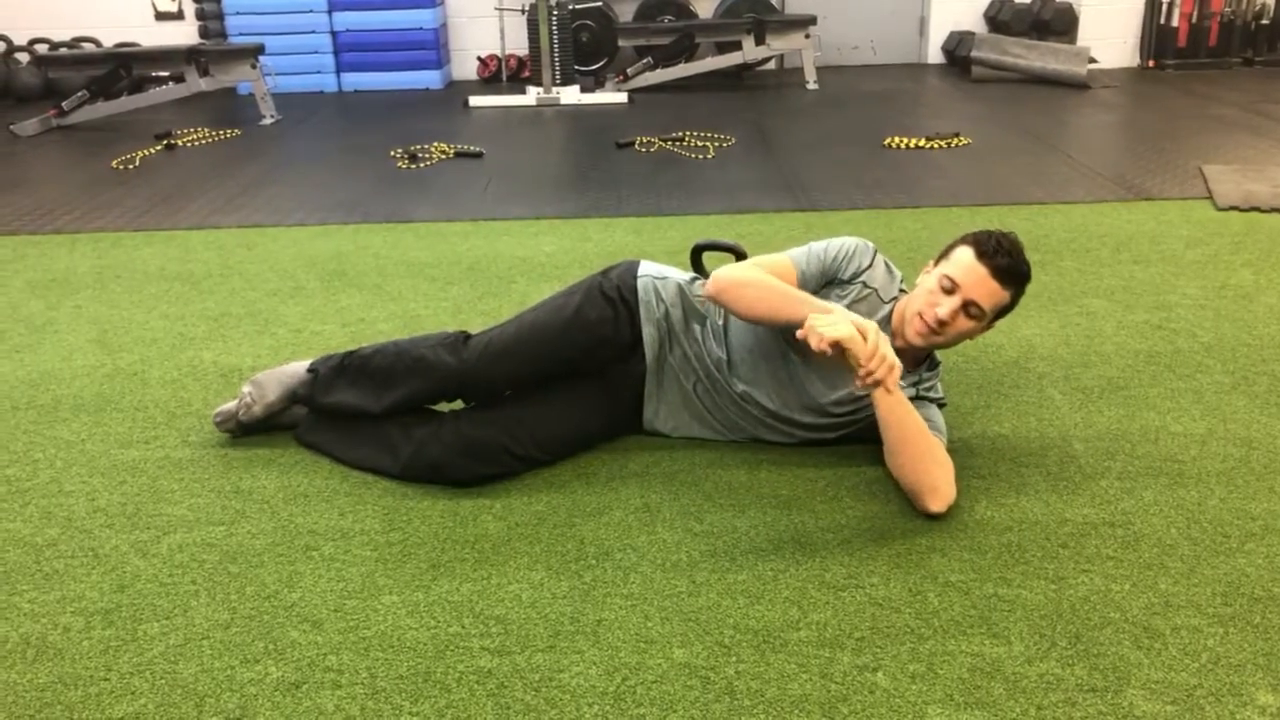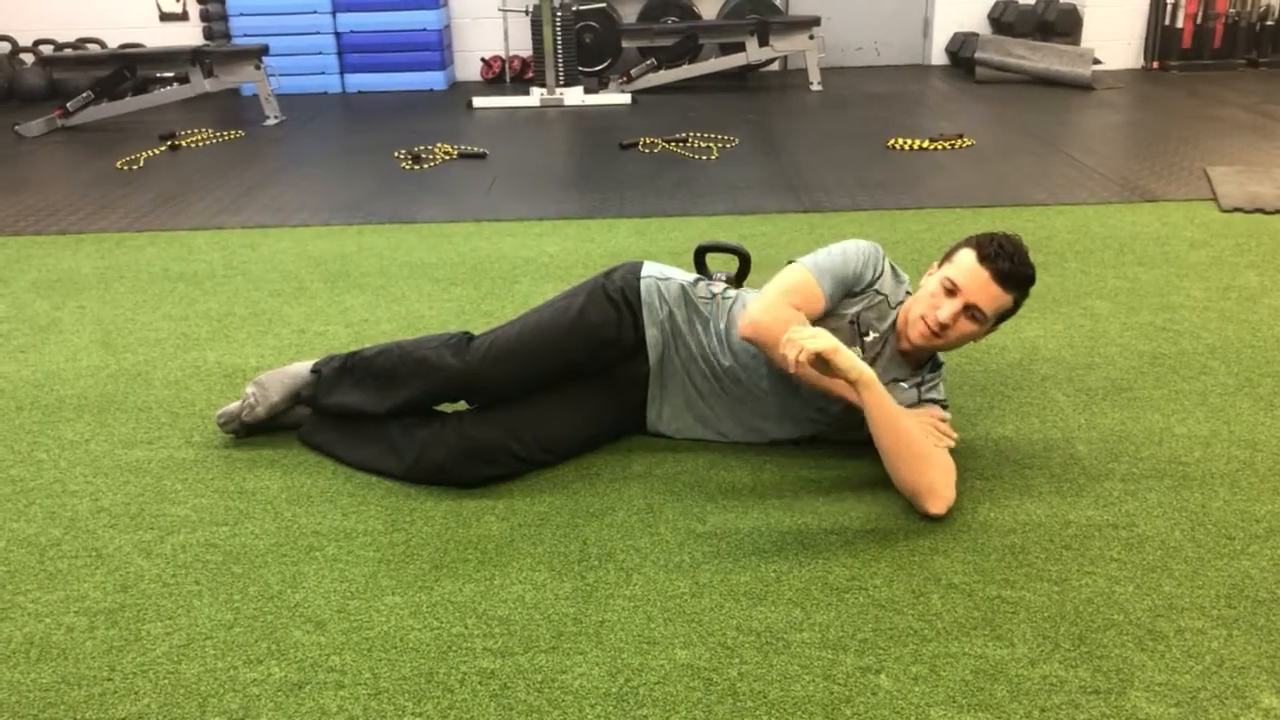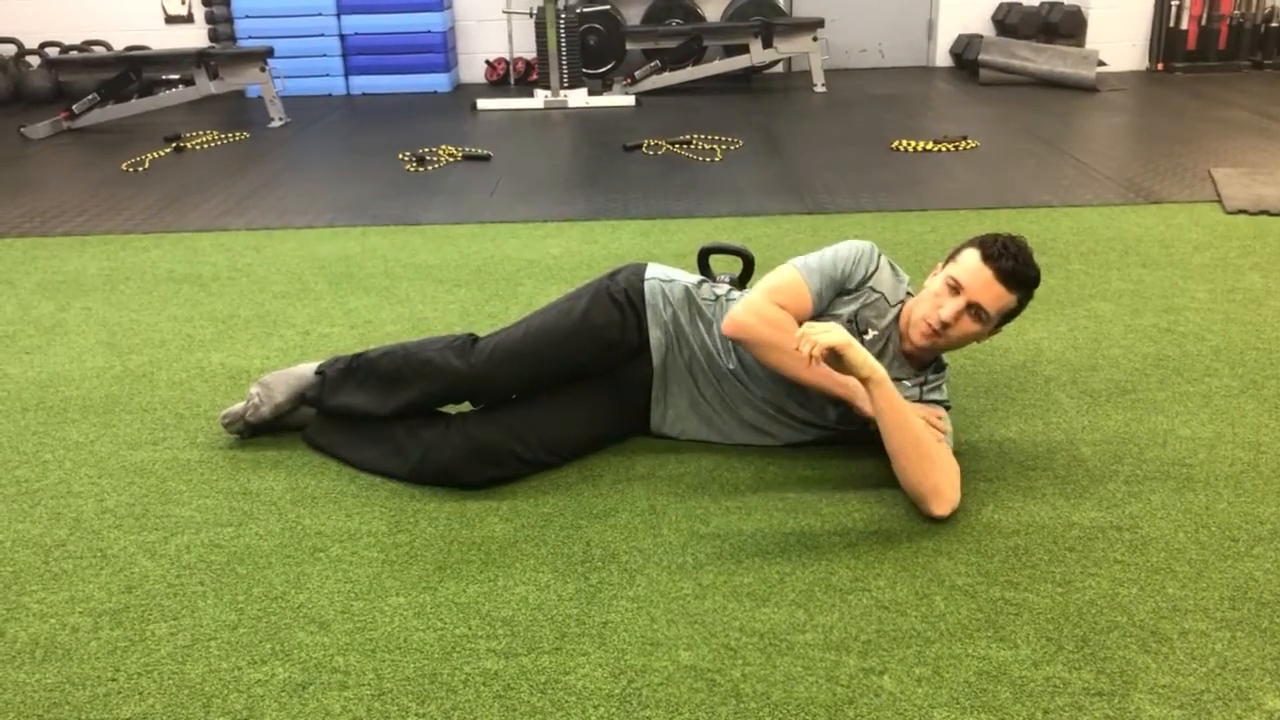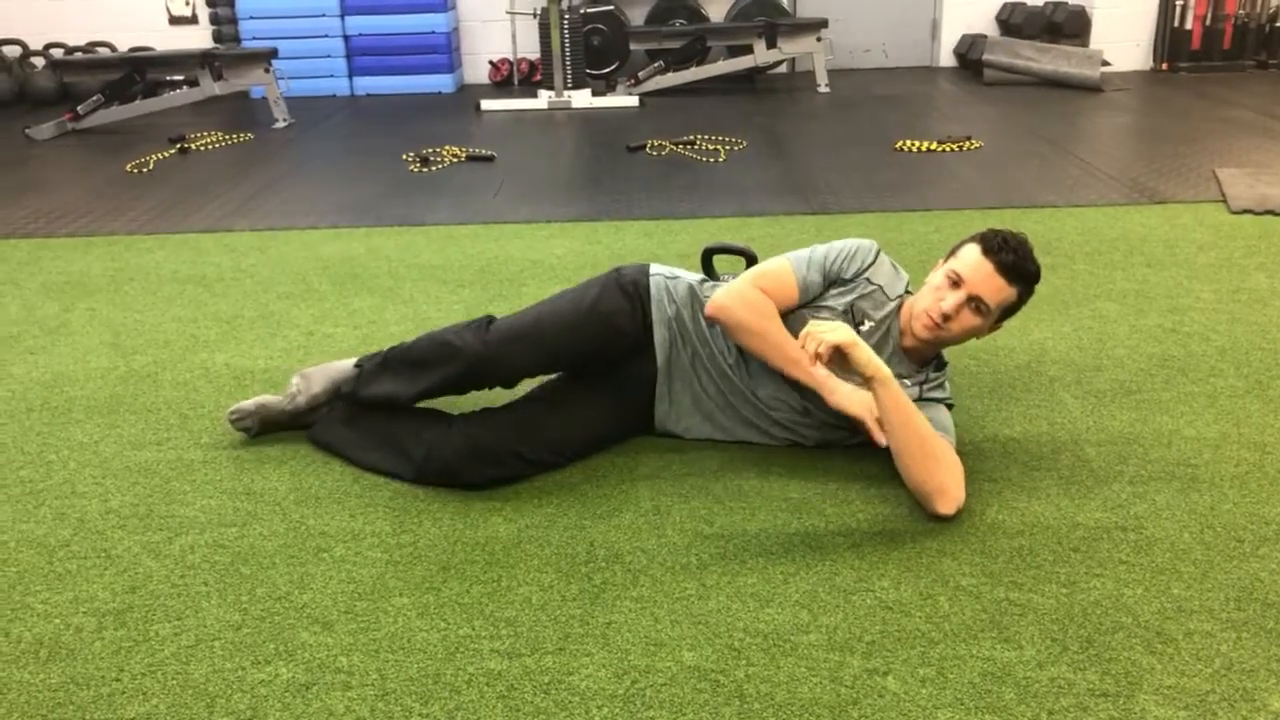
dt=0.4s
person 1, frame 1
left shoulder: (916, 395)
right shoulder: (862, 264)
left elbow: (935, 494)
right elbow: (725, 281)
left wrist: (876, 376)
right wrist: (828, 314)
left hip: (640, 404)
right hip: (646, 313)
left knee: (462, 453)
right knee: (472, 364)
left ankle: (303, 420)
right ankle: (313, 380)
person 1, frame 2
left shoulder: (922, 399)
right shoulder: (869, 267)
left elbow: (933, 496)
right elbow: (760, 320)
left wrist: (857, 375)
right wrist: (880, 403)
left hip: (643, 403)
right hip: (648, 313)
left knee: (464, 454)
right knee: (474, 367)
left ankle: (306, 421)
right ankle: (317, 380)
person 1, frame 3
left shoulder: (922, 396)
right shoulder: (867, 268)
left elbow: (939, 499)
right elbow: (745, 318)
left wrist: (868, 370)
right wrist: (858, 396)
left hip: (647, 406)
right hip: (650, 315)
left knee: (469, 456)
right knee: (479, 368)
left ankle: (311, 421)
right ankle: (321, 383)
person 1, frame 4
left shoulder: (924, 399)
right shoulder: (864, 265)
left elbow: (944, 497)
right elbow: (730, 299)
left wrist: (868, 369)
right wrist: (829, 385)
left hip: (651, 404)
right hip: (654, 314)
left knee: (472, 454)
right knee: (498, 351)
left ankle: (319, 416)
right ankle: (358, 377)
